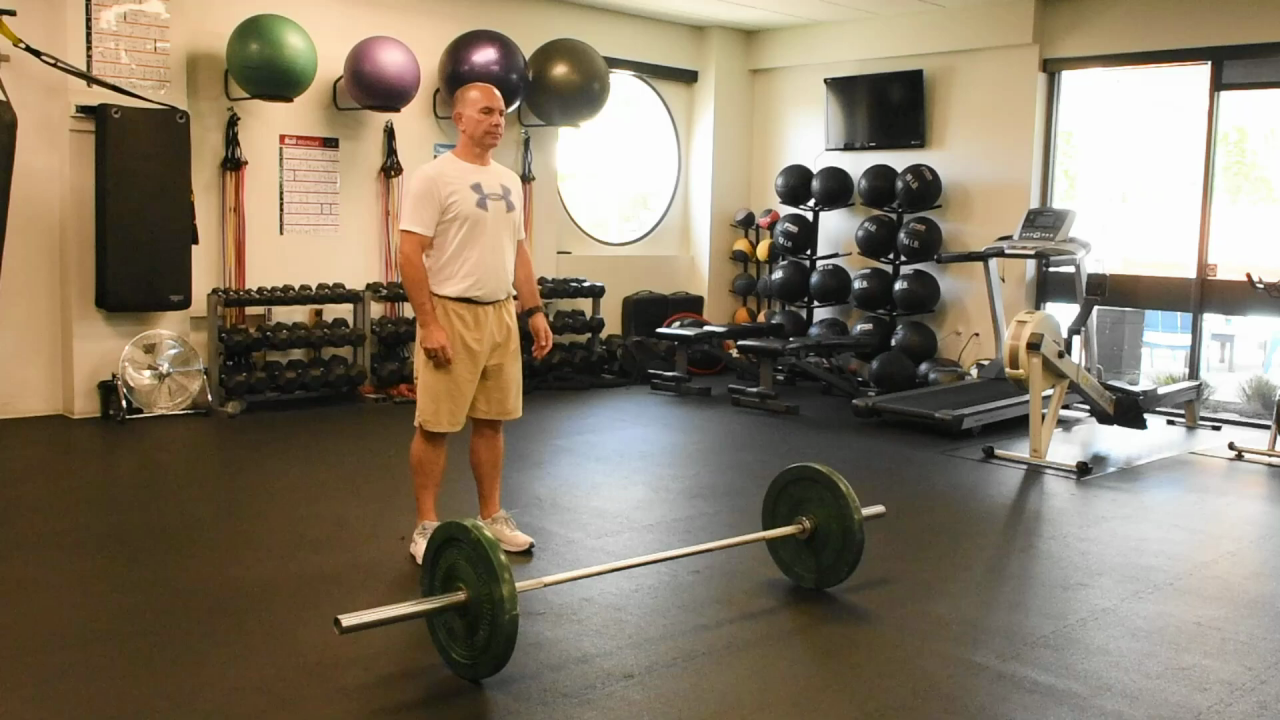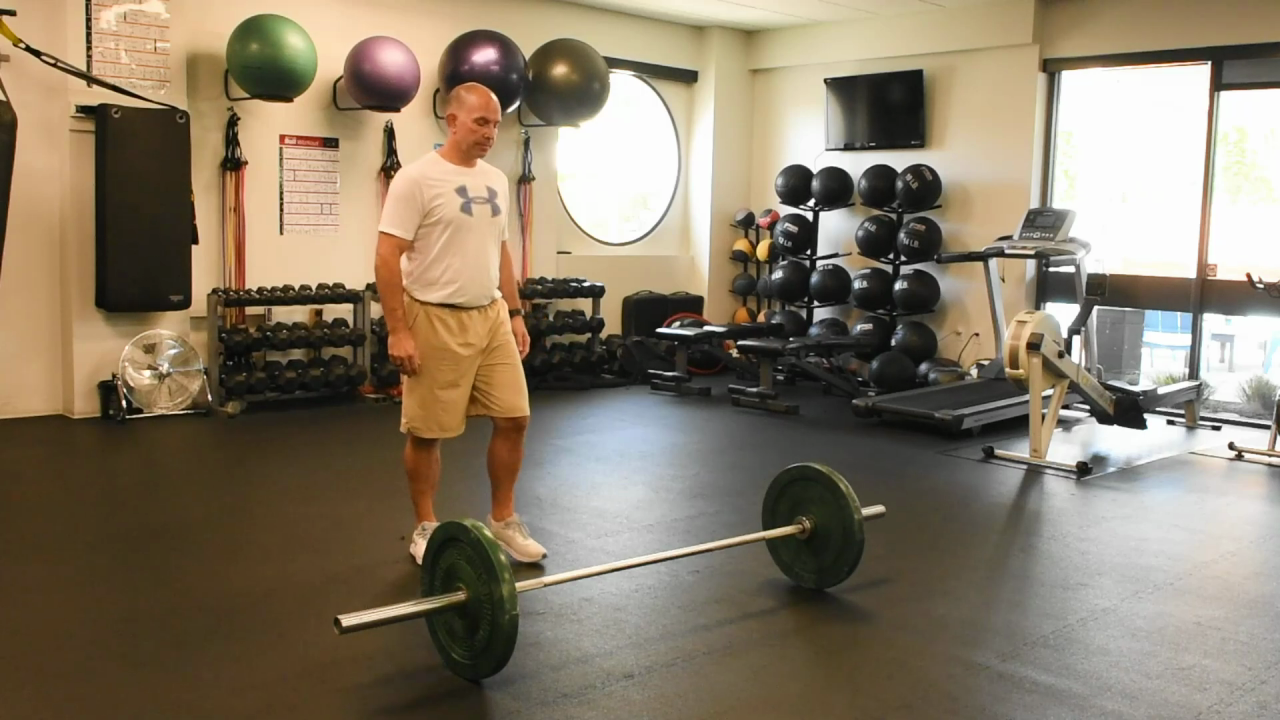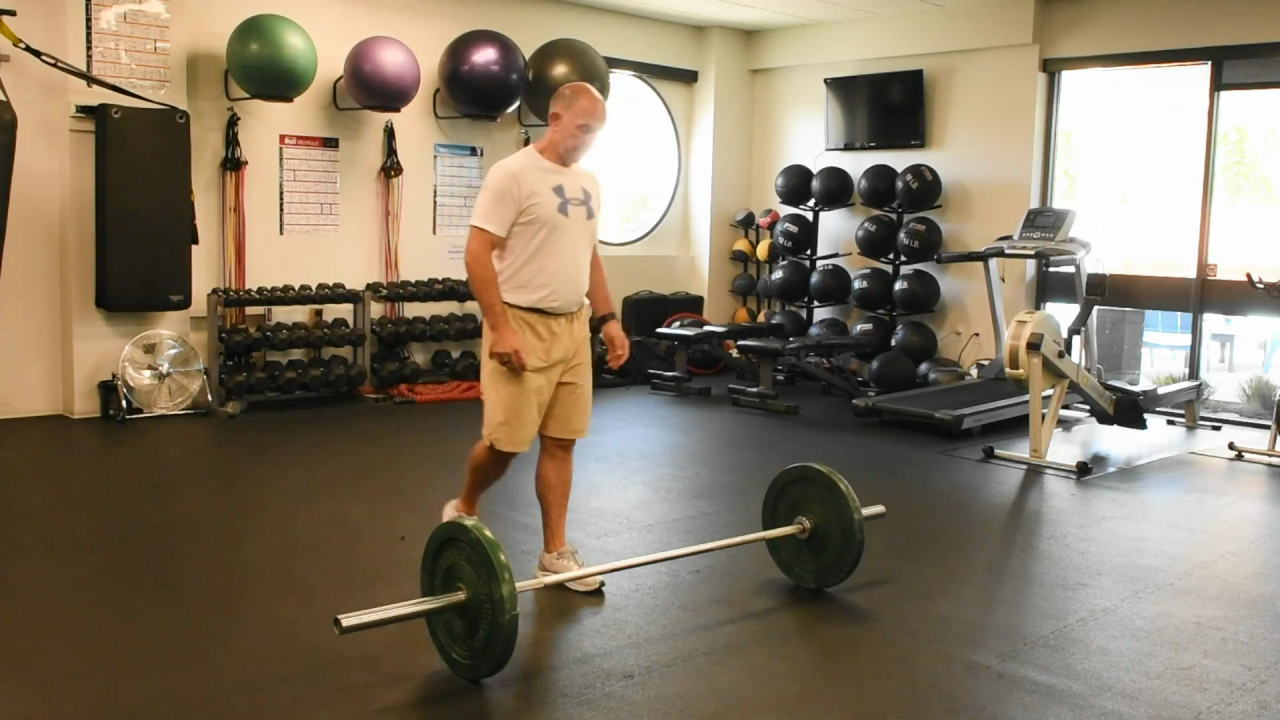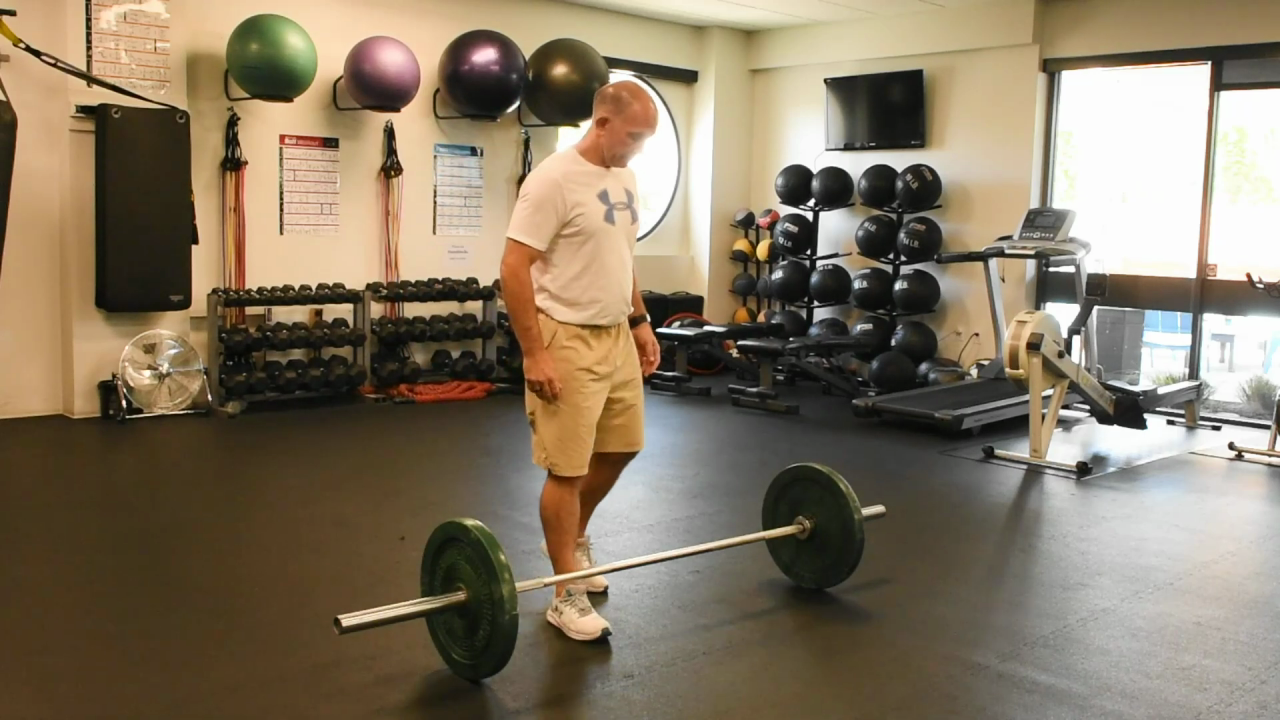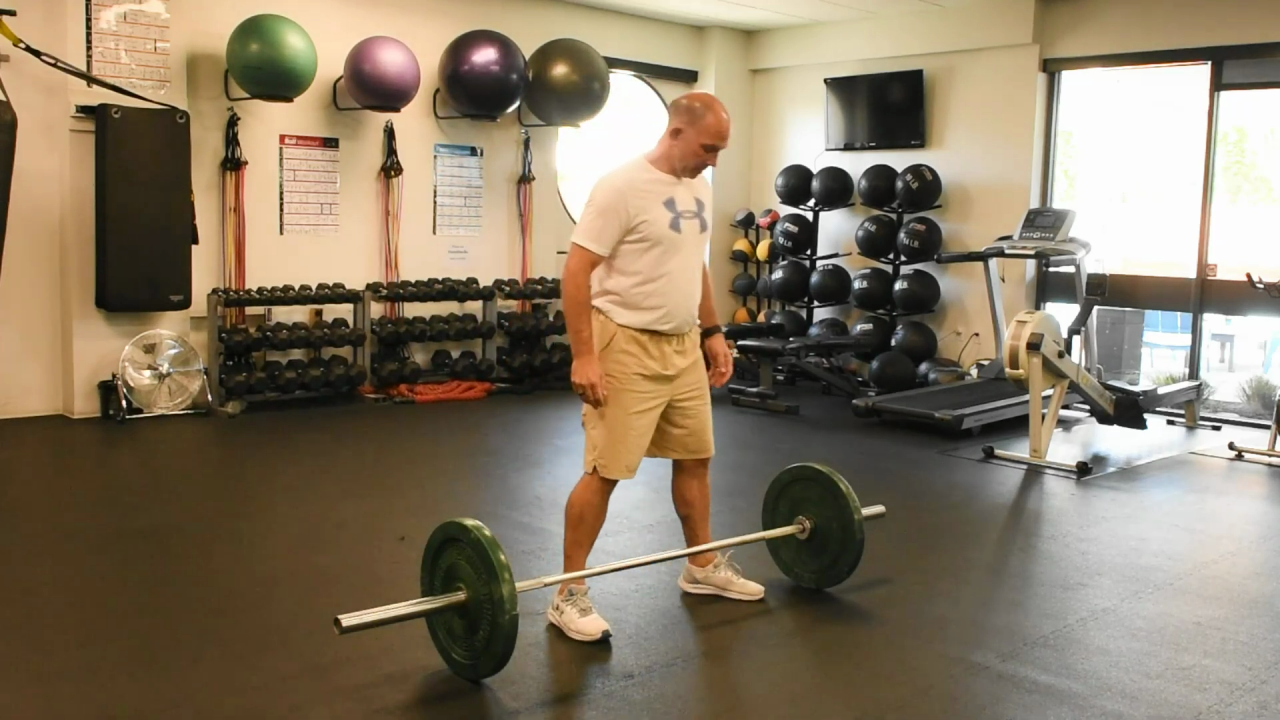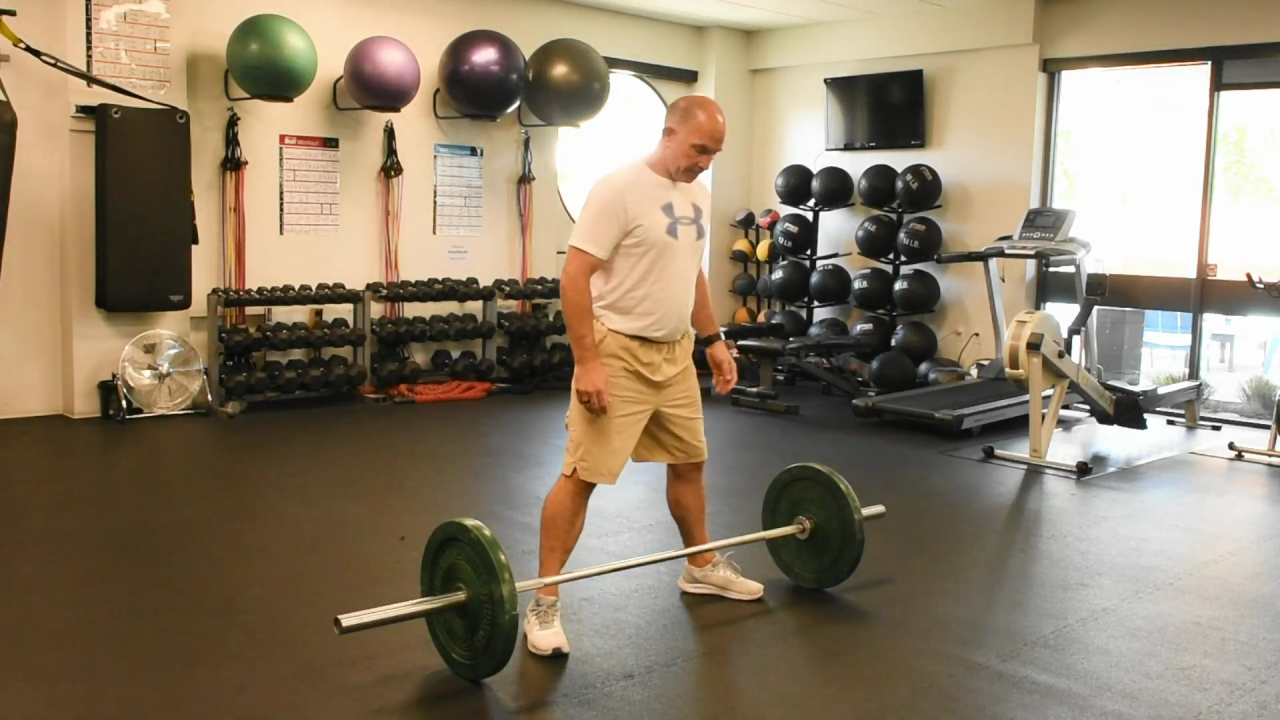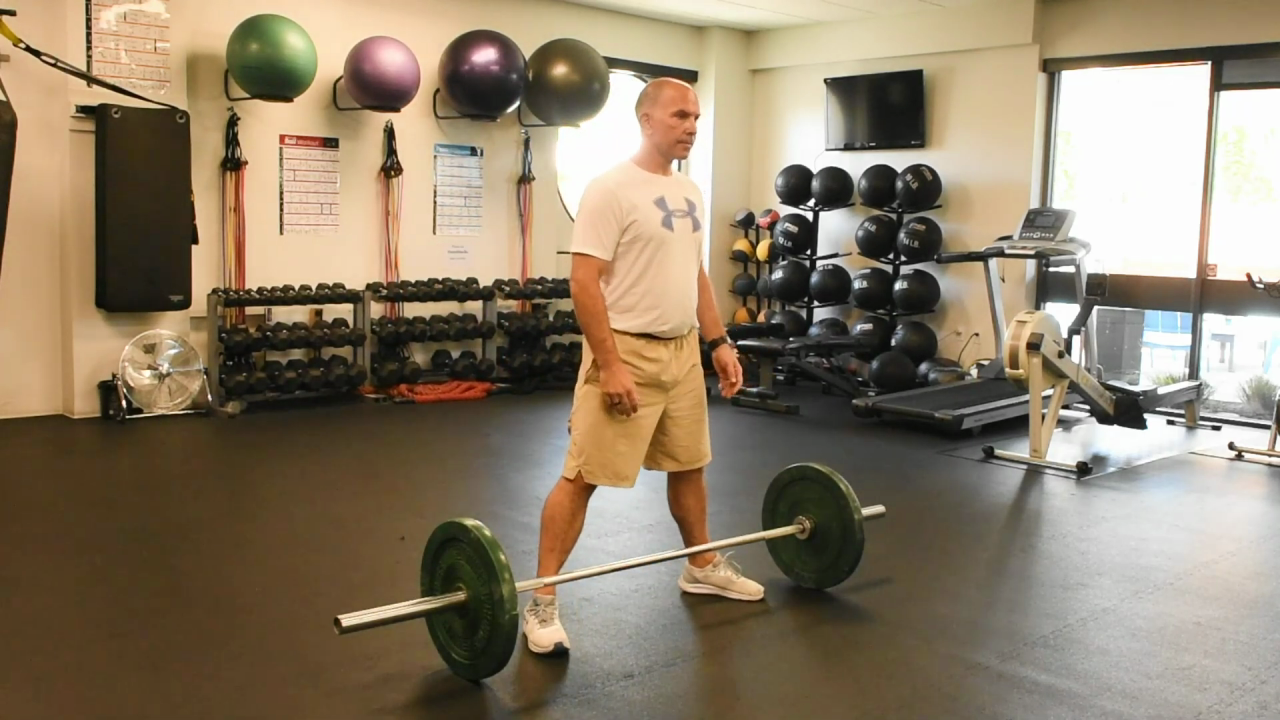
dt=0.7s
person 1, frame 1
left shoulder: (509, 180)
right shoulder: (434, 176)
left elbow: (518, 252)
right elbow: (411, 254)
left wrist: (535, 311)
right wrist: (429, 323)
left hip: (500, 314)
right hip: (452, 314)
left knee: (491, 421)
right knee: (436, 426)
left ankle: (492, 518)
right ankle: (426, 526)
person 1, frame 2
left shoulder: (496, 180)
right shoulder: (417, 179)
right elbow: (388, 258)
left wrist: (516, 314)
right wrist: (398, 331)
left hip: (490, 317)
right hip: (435, 321)
left knee: (514, 418)
right knee: (426, 433)
left ankle: (503, 519)
right ankle: (426, 528)
person 1, frame 3
left shoulder: (587, 182)
right shoulder: (514, 174)
right elbow: (478, 253)
left wrist: (608, 319)
right wrist: (501, 327)
left hip: (572, 327)
right hip: (521, 326)
left knee: (560, 441)
right knee: (505, 441)
left ankle: (556, 551)
right ankle: (462, 511)
person 1, frame 4
left shoulder: (624, 180)
right shoulder: (554, 180)
right elbow: (514, 267)
left wrist: (640, 321)
right wrist: (535, 352)
left hip: (615, 337)
right hip: (567, 340)
left knee: (621, 449)
right knee: (566, 468)
left ankle: (573, 540)
right ankle: (567, 594)
person 1, frame 5
left shoulder: (698, 190)
right shoulder: (623, 187)
right elbow: (575, 271)
left wrist: (713, 335)
right wrist: (584, 355)
left hip: (681, 347)
right hip: (627, 349)
left knee: (696, 456)
right knee: (606, 471)
left ankle: (702, 565)
right ankle: (568, 594)
person 1, frame 6
left shoulder: (697, 195)
right shoulder: (619, 189)
right elbow: (575, 277)
left wrist: (714, 339)
right wrist: (588, 361)
left hip: (674, 353)
right hip: (619, 353)
left knee: (690, 461)
right knee: (581, 474)
left ankle: (701, 565)
right ankle: (544, 602)
person 1, frame 7
left shoulder: (689, 192)
right shoulder: (611, 189)
right elbow: (584, 282)
left wrist: (719, 342)
right wrist: (611, 365)
left hip: (683, 353)
right hip: (626, 353)
left knee: (689, 465)
right knee: (582, 476)
left ankle: (702, 566)
right ankle: (543, 601)
